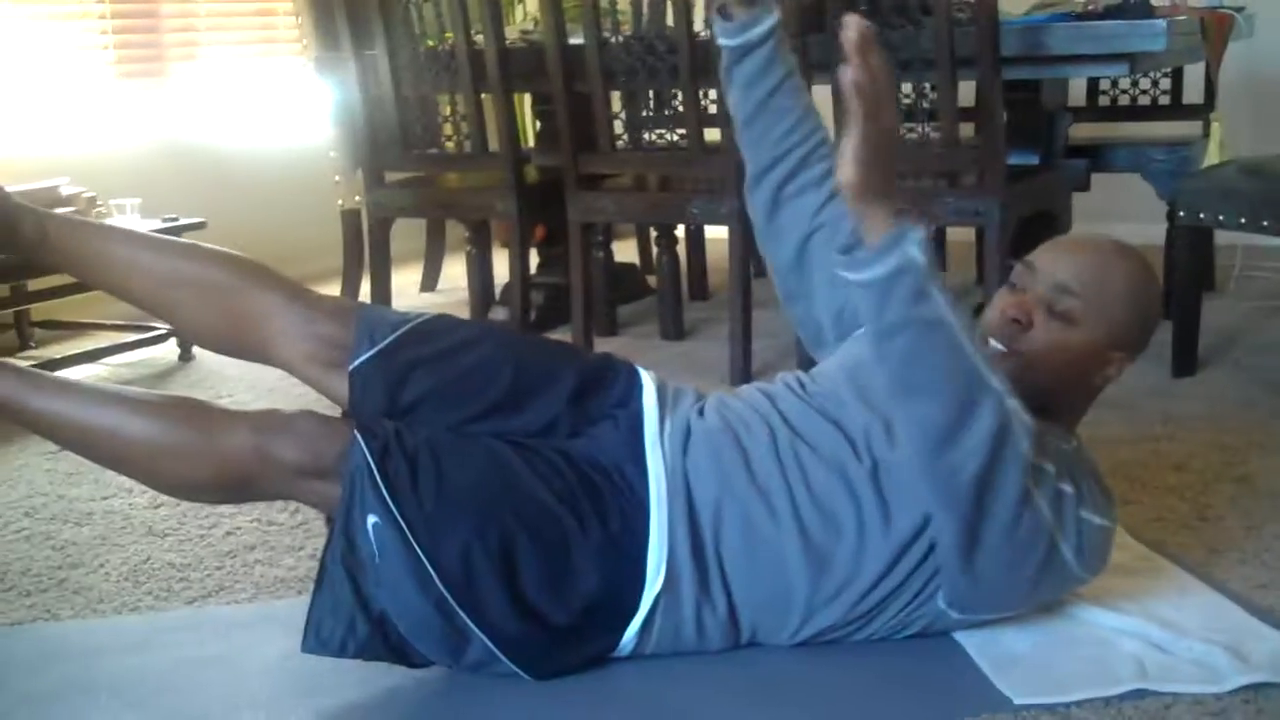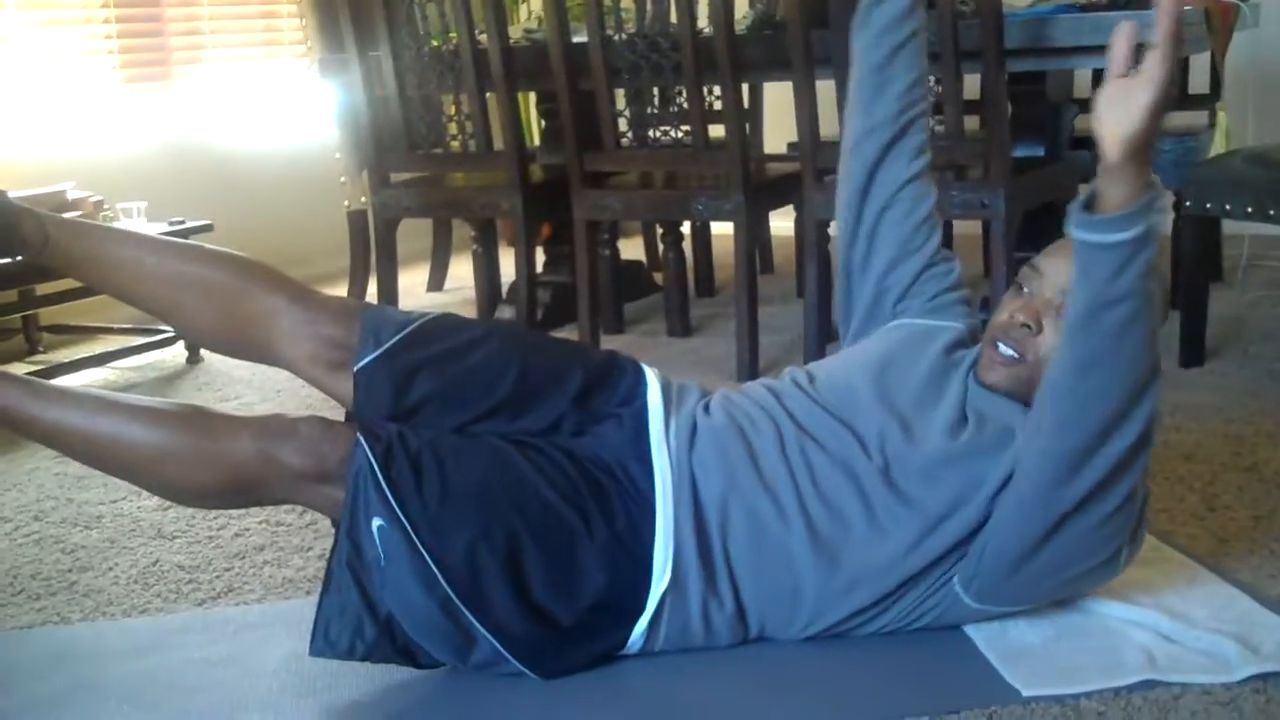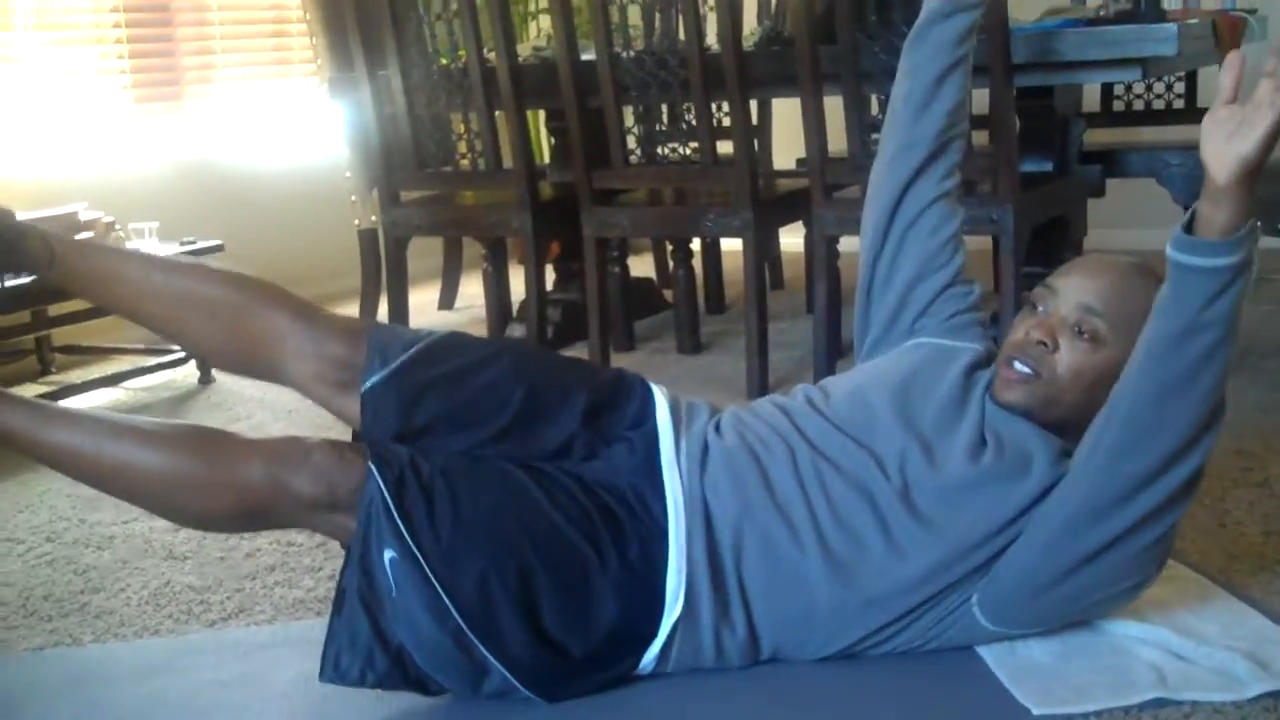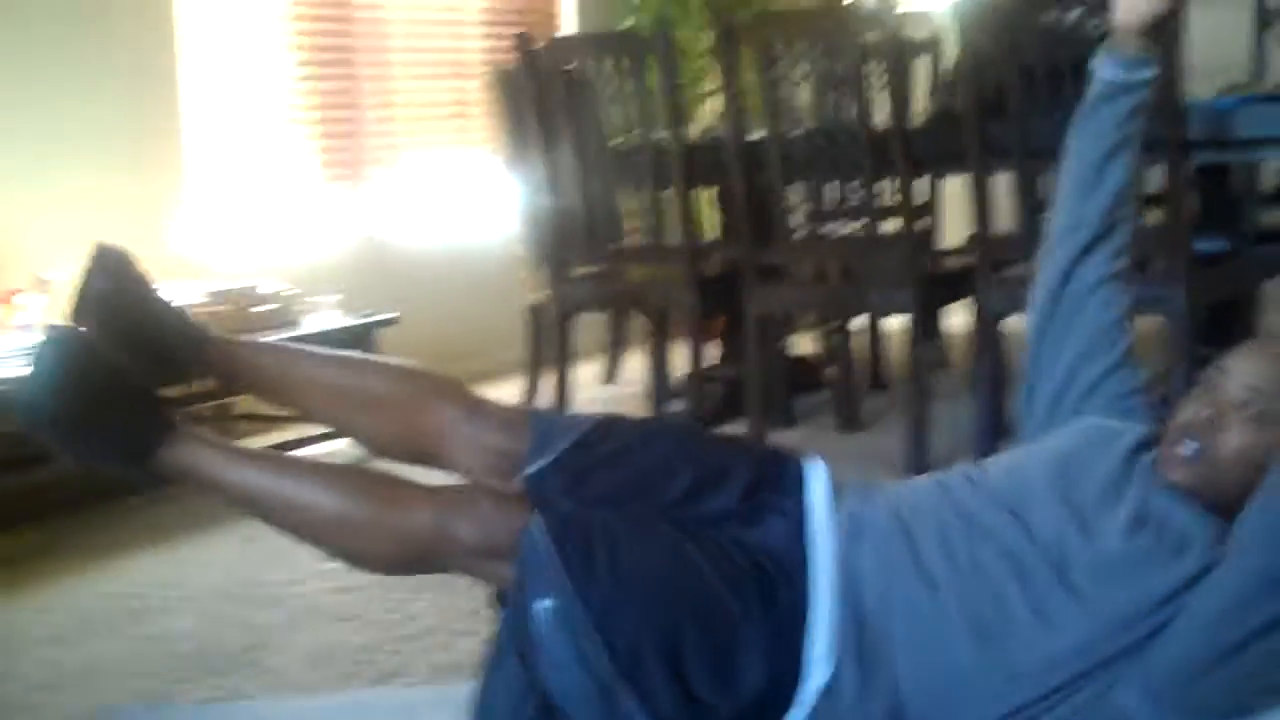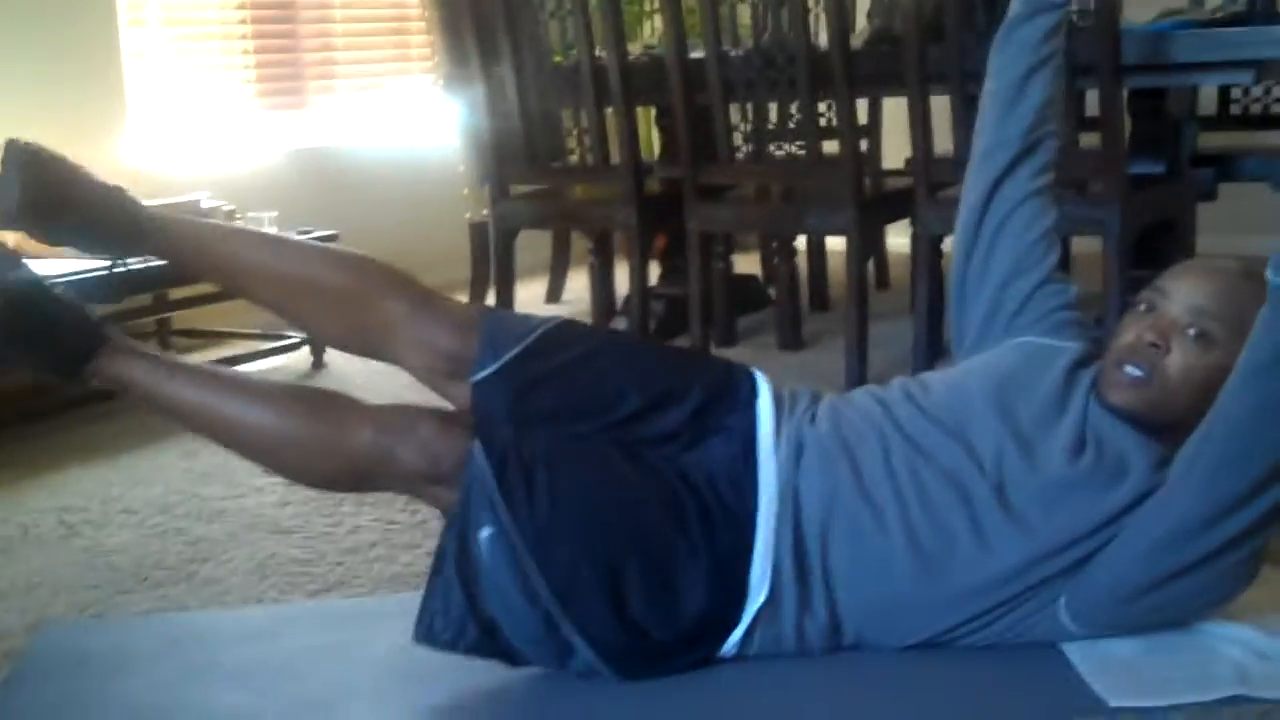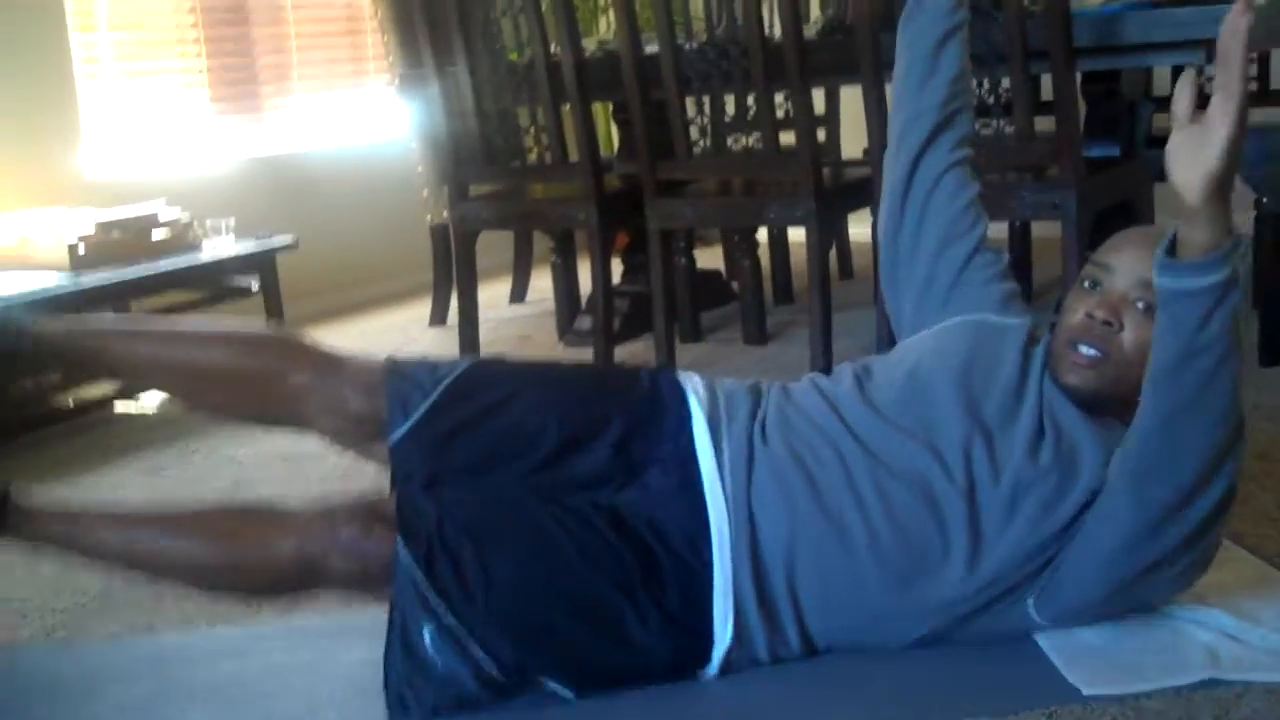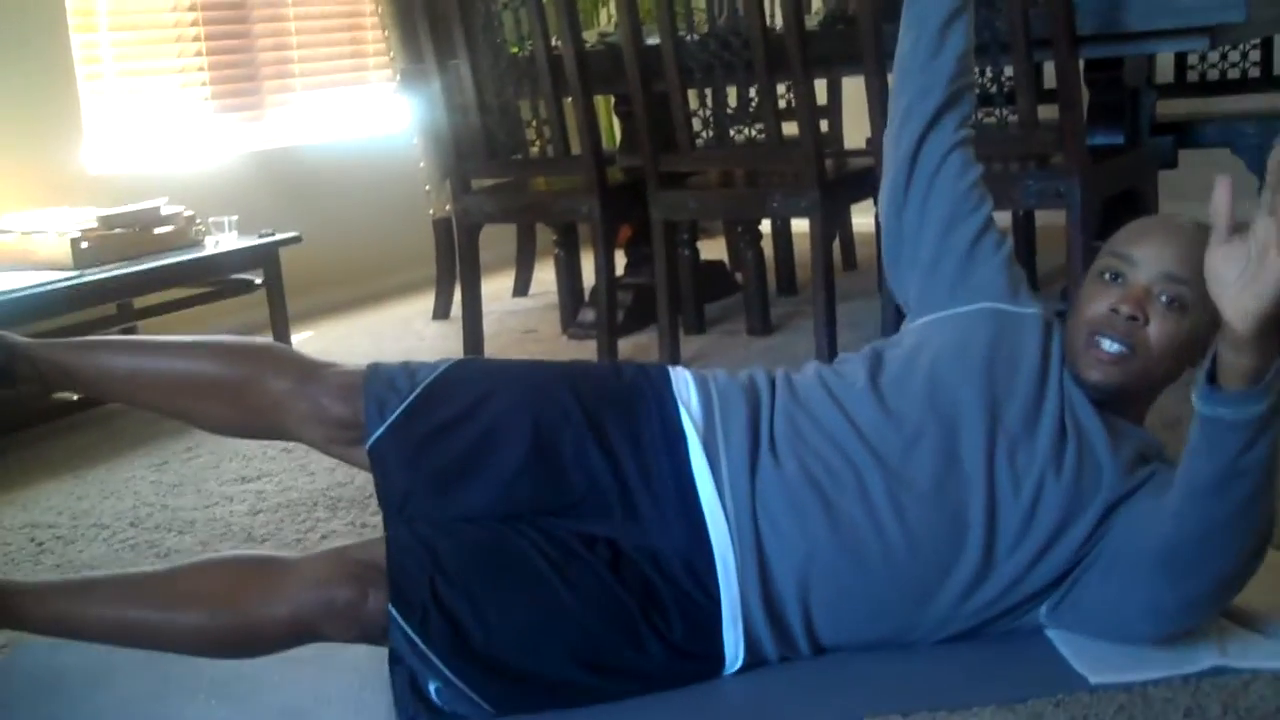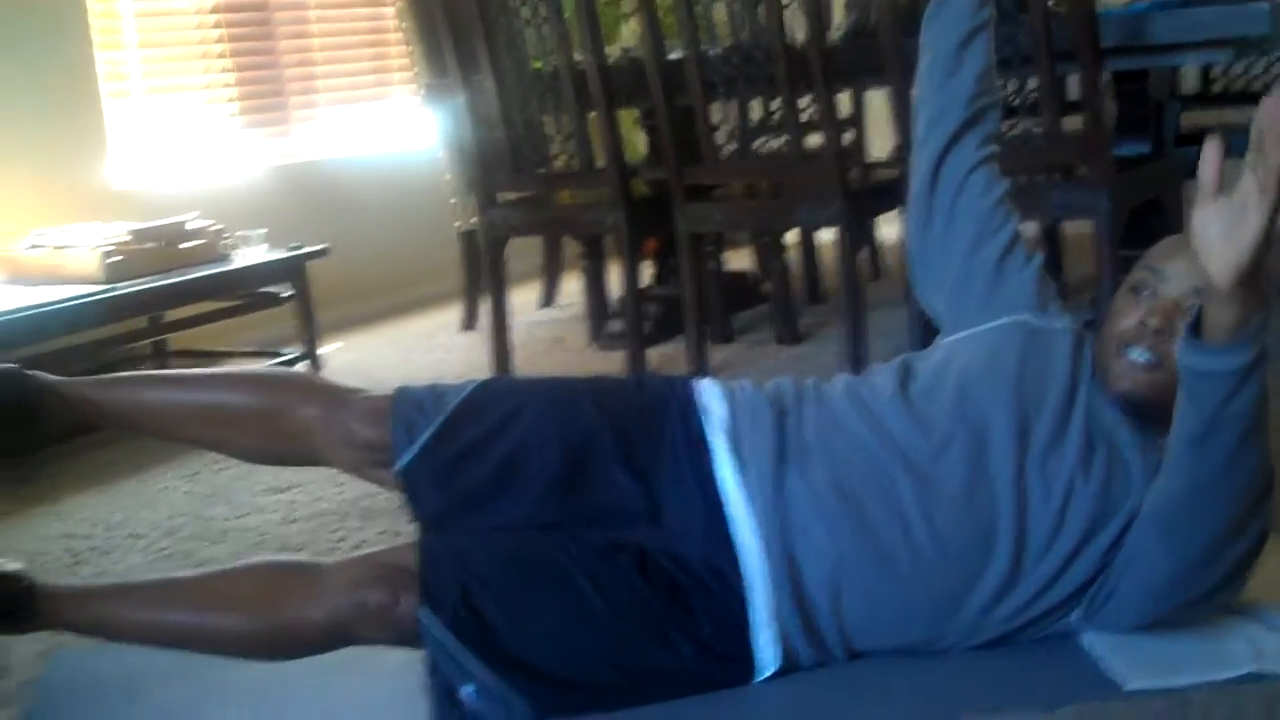
dt=0.5s
person 1, frame 1
left shoulder: (1056, 523)
right shoulder: (929, 349)
left elbow: (965, 456)
right elbow: (794, 199)
left wrist: (882, 218)
left hip: (624, 562)
right hip: (636, 421)
left knee: (284, 450)
right knee: (304, 327)
person 1, frame 2
left shoulder: (1059, 523)
right shoulder: (936, 331)
left elbow: (1096, 406)
right elbow: (882, 168)
left wrist: (1121, 185)
left hip: (631, 556)
right hip: (637, 418)
left knee: (287, 454)
right knee: (305, 327)
person 1, frame 3
left shoulder: (1068, 531)
right shoulder: (949, 347)
left elbow: (1161, 427)
right elbow: (912, 186)
left hip: (638, 581)
right hip: (648, 436)
left knee: (303, 480)
right knee: (311, 346)
person 1, frame 4
right shoulder: (1113, 433)
right elbow: (1081, 261)
right hip: (791, 506)
left knee: (471, 523)
right knee: (465, 428)
left ankle: (154, 437)
right ankle: (185, 340)
person 1, frame 5
left shoulder: (1164, 536)
right shoulder: (1050, 350)
right elbow: (1005, 186)
left hip: (731, 567)
right hip: (748, 426)
left knee: (407, 447)
right knee: (426, 330)
right ankle: (115, 216)
person 1, frame 6
left shoulder: (1118, 518)
right shoulder: (990, 328)
left elbow: (1185, 459)
right elbow: (926, 167)
left wrist: (1204, 232)
left hip: (696, 588)
right hip: (688, 431)
left knee: (341, 538)
right knee: (333, 386)
person 1, frame 7
left shoulder: (1133, 508)
right shoulder: (997, 312)
right elbow: (925, 144)
left hip: (699, 596)
right hip: (676, 428)
left knee: (328, 591)
right knee: (314, 394)
person 1, frame 8
left shoulder: (1161, 529)
right shoulder: (1028, 322)
right elbow: (952, 163)
left hip: (734, 596)
right hip: (706, 437)
left knee: (369, 594)
right knee: (346, 420)
